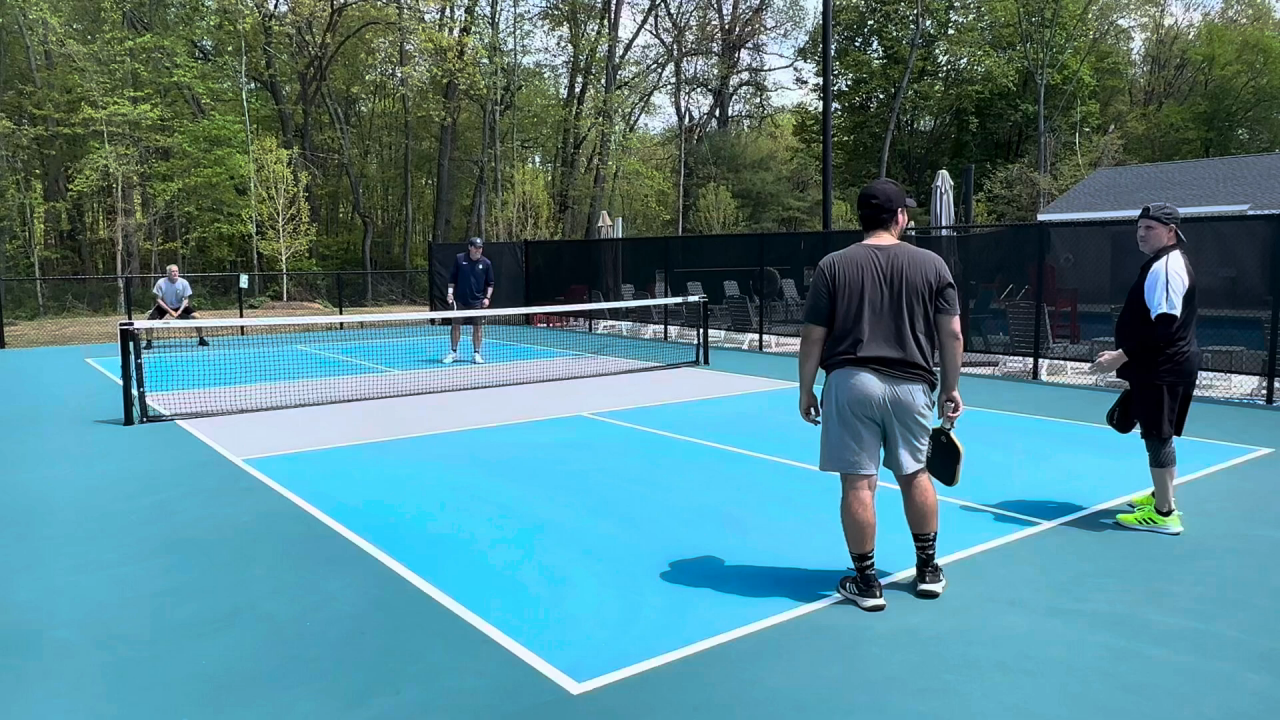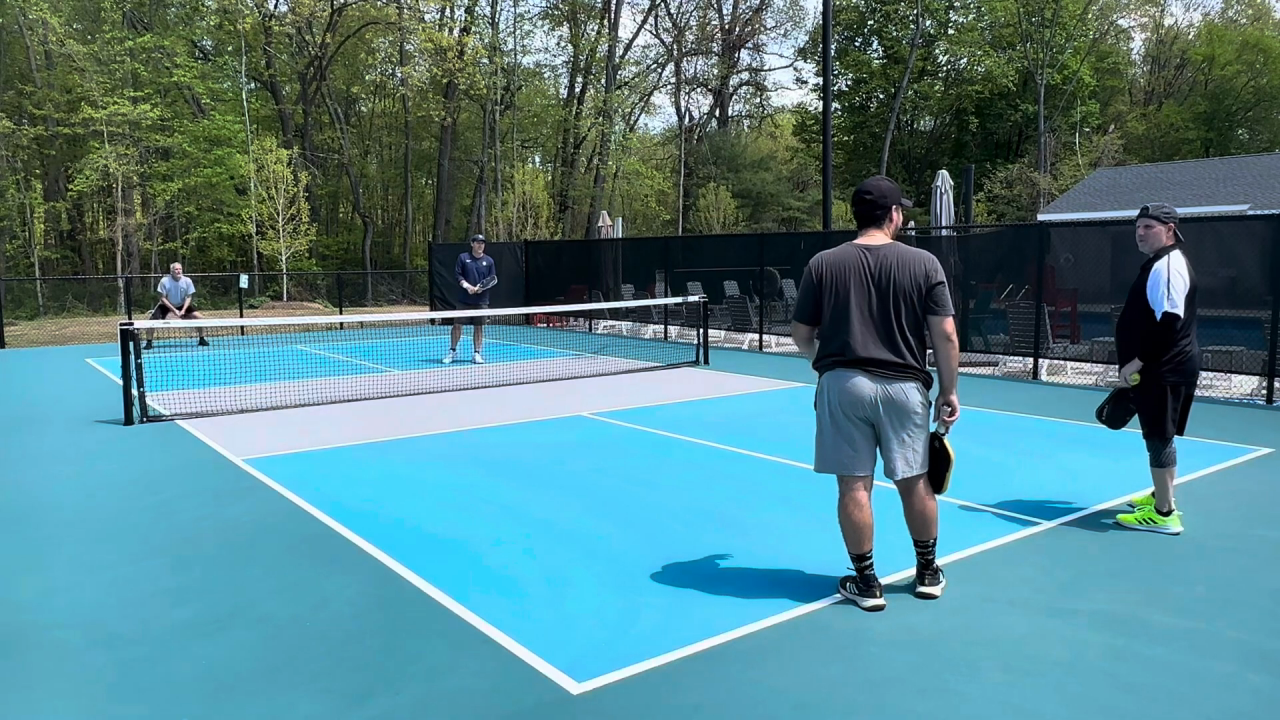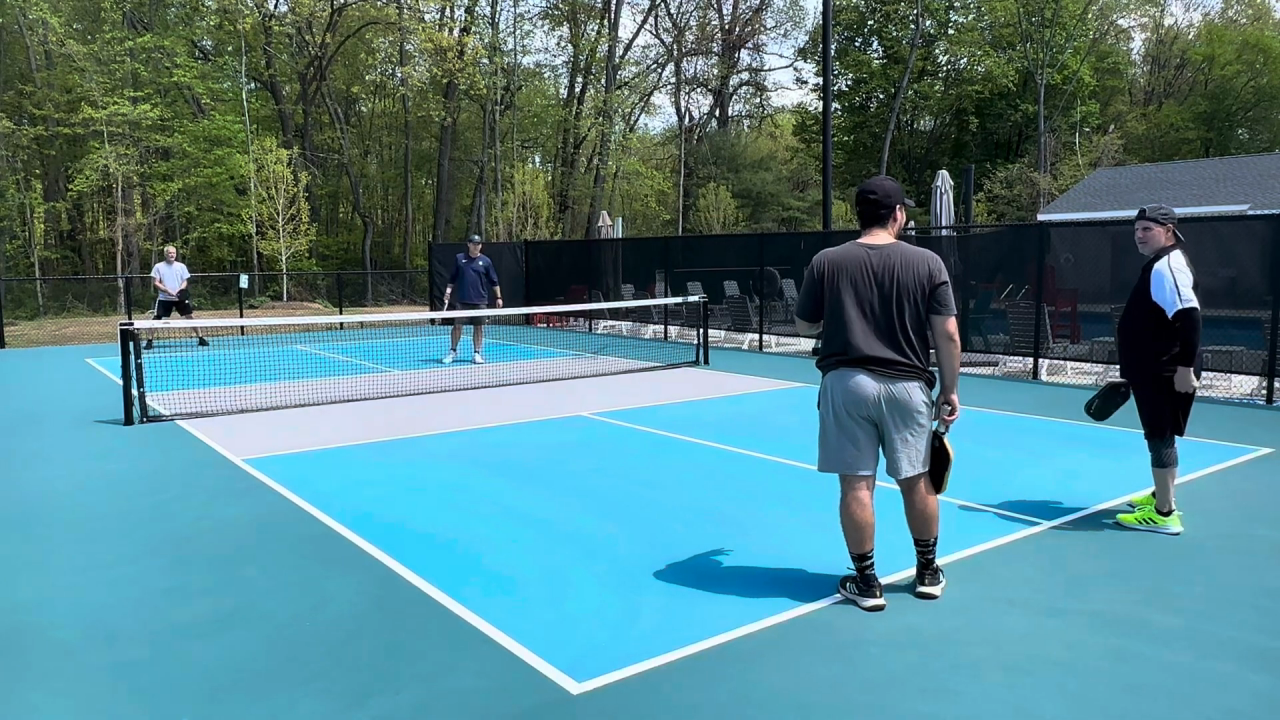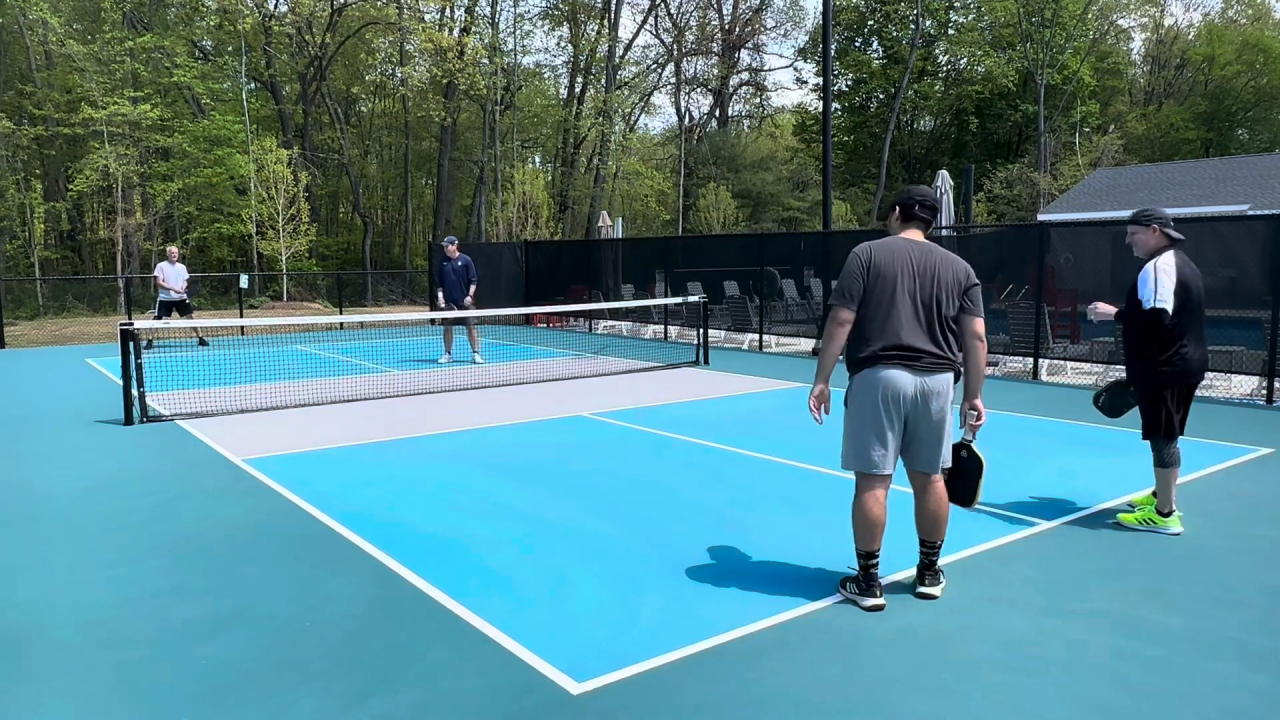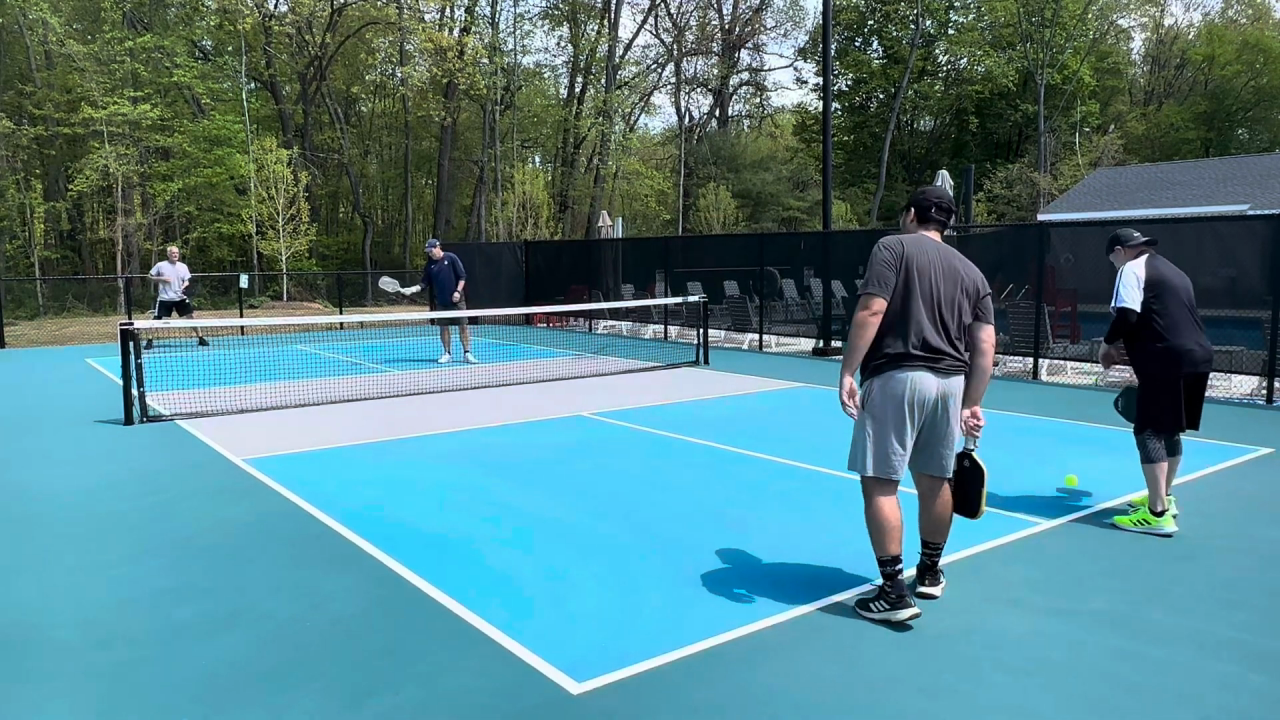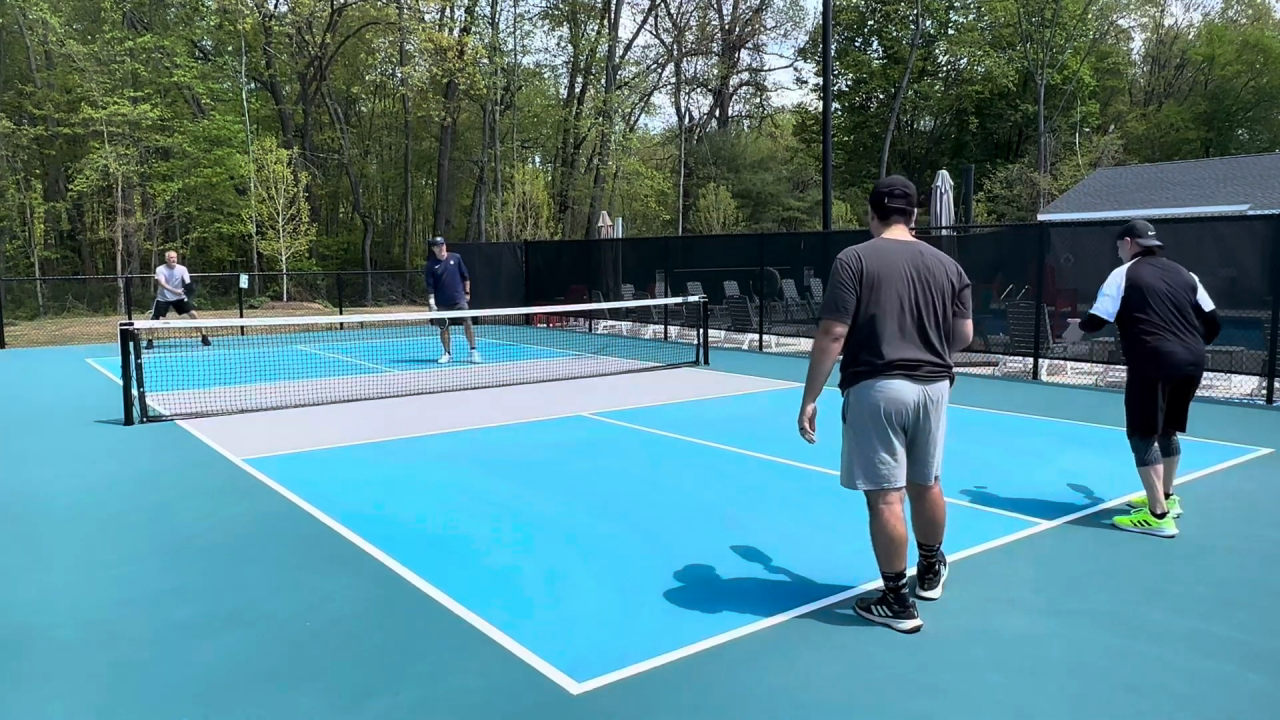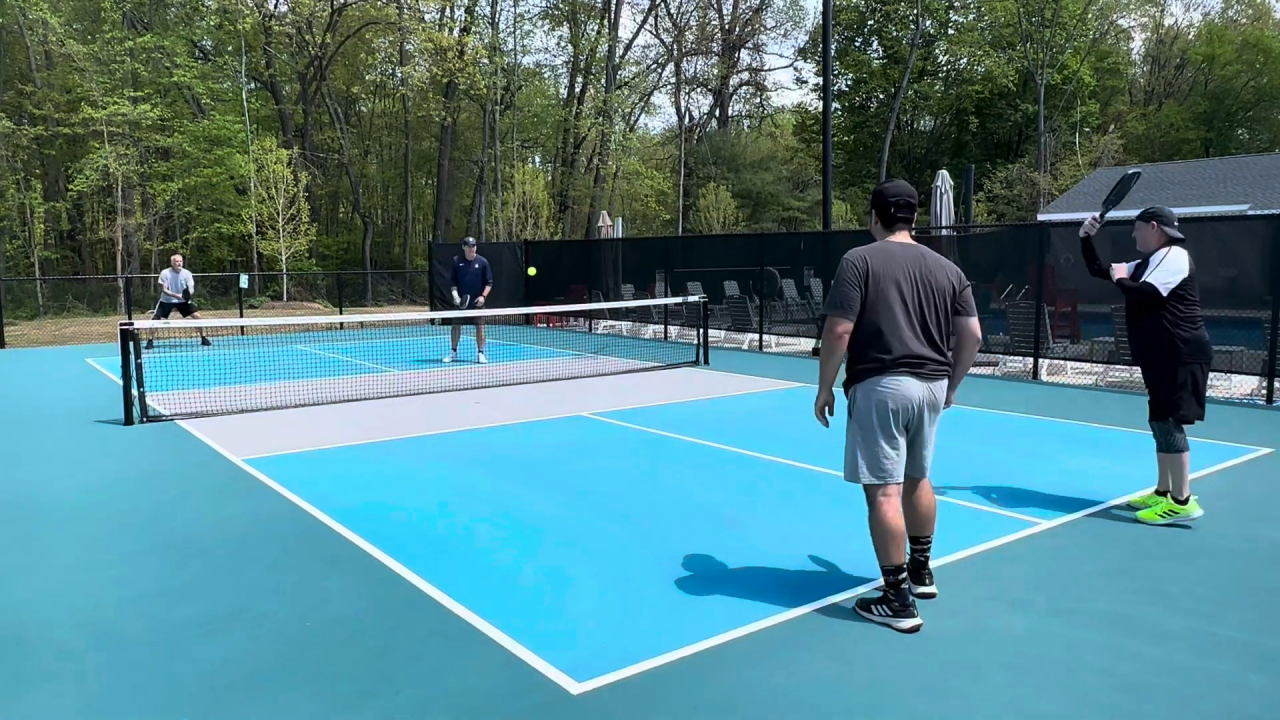
dt=0.7s
person 1, frame 1
left shoulder: (834, 266)
right shoulder: (931, 264)
left elbow: (813, 338)
right elbow: (952, 335)
left wrist: (806, 390)
right wrist: (949, 386)
left hip: (852, 383)
right hip: (911, 386)
left knee: (858, 483)
right knee: (914, 475)
left ankle: (865, 582)
right ankle: (927, 570)
person 1, frame 2
left shoulder: (823, 264)
right shoulder: (923, 263)
left elbow: (801, 335)
right elbow: (945, 336)
left wrist: (820, 355)
right wrist: (949, 391)
left hip: (844, 384)
right hip: (903, 387)
left knee: (854, 485)
right knee: (915, 481)
left ankle: (865, 583)
right ankle: (928, 573)
person 1, frame 3
left shoulder: (826, 262)
right shoulder: (927, 263)
left elbow: (804, 325)
right elbow: (948, 335)
right wrist: (949, 390)
left hip: (847, 383)
right hip: (907, 385)
left knee: (856, 484)
right knee: (916, 480)
left ankle: (866, 582)
right ankle: (927, 573)
person 1, frame 4
left shoulder: (867, 254)
right shoulder: (958, 267)
left elbow: (841, 321)
right elbow: (976, 337)
left wrist: (821, 380)
right wrist: (973, 394)
left hip: (878, 378)
right hip: (935, 381)
left knee: (872, 482)
right knee: (930, 479)
left ankle: (868, 581)
right ankle: (928, 573)
person 1, frame 5
left shoulder: (893, 247)
right shoulder: (970, 272)
left elbow: (870, 312)
right elbow: (984, 345)
left wrist: (847, 373)
right wrist: (971, 403)
left hip: (896, 379)
right hip: (948, 382)
left knee: (881, 485)
right knee: (936, 481)
left ankle: (894, 593)
right ankle: (930, 573)
person 1, frame 6
left shoulder: (854, 260)
right shoulder: (947, 265)
left elbow: (832, 335)
right elbow: (964, 335)
left wrist: (809, 399)
left hip: (876, 390)
right hip: (932, 387)
left knee: (885, 496)
right knee: (926, 485)
left ankle: (898, 602)
right ankle: (929, 572)
person 1, frame 7
left shoulder: (859, 261)
right shoulder: (945, 267)
left elbow: (838, 331)
right elbow: (971, 335)
left wrist: (825, 385)
right wrist: (951, 382)
left hip: (881, 386)
right hip: (931, 386)
left knee: (882, 491)
right knee: (917, 479)
left ankle: (898, 600)
right ankle: (921, 571)
person 2, frame 1
left shoulder: (1166, 266)
right shoulder: (1161, 264)
left elbow: (1163, 325)
left wrist: (1121, 355)
right wrist: (1127, 355)
left hip: (1163, 369)
right hip: (1161, 367)
left knee: (1157, 436)
right knee: (1159, 435)
left ankle: (1163, 514)
right ankle: (1161, 496)
person 2, frame 2
left shoulder: (1167, 266)
right shoulder: (1160, 263)
left elbow: (1170, 323)
left wrist: (1136, 361)
right wrist: (1139, 363)
left hip: (1164, 369)
right hip: (1160, 368)
left knee: (1159, 436)
right knee: (1160, 435)
left ankle: (1164, 513)
right ankle: (1161, 496)
person 2, frame 3
left shoulder: (1168, 266)
right shoulder: (1160, 264)
left elbow: (1189, 319)
left wrist: (1185, 368)
right wrist: (1157, 369)
left hip: (1164, 371)
right hip: (1155, 369)
left knee: (1160, 436)
right knee: (1160, 435)
left ankle: (1164, 514)
right ankle: (1161, 496)
person 2, frame 4
left shoulder: (1158, 266)
right shoulder: (1180, 263)
left elbow: (1156, 318)
left wrist: (1114, 313)
left hip: (1164, 368)
right hip: (1184, 363)
left knee: (1162, 436)
right knee: (1166, 434)
left ankle: (1164, 514)
right ankle: (1162, 496)
person 2, frame 5
left shoulder: (1133, 269)
right shoulder: (1173, 271)
left elbow: (1127, 315)
left wrist: (1108, 344)
left hip: (1166, 363)
right hip: (1195, 358)
left knee: (1149, 432)
right knee: (1169, 432)
left ankle: (1158, 514)
right ankle: (1161, 497)
person 2, frame 6
left shoulder: (1123, 275)
right shoulder: (1184, 274)
left elbow: (1098, 319)
right elbow: (1212, 322)
left wrist: (1078, 328)
right wrist: (1189, 345)
left hip: (1153, 365)
right hip: (1190, 363)
left knee: (1142, 434)
right knee: (1165, 430)
left ankle: (1158, 515)
right ankle: (1166, 498)
person 2, frame 7
left shoulder: (1172, 256)
right shoulder: (1147, 263)
left elbow: (1145, 294)
right elbow: (1100, 272)
left wrist: (1122, 277)
right wrist: (1086, 240)
left hip: (1180, 355)
right hip: (1162, 357)
left knee: (1168, 420)
right knee: (1162, 422)
left ankle: (1183, 501)
right ankle: (1164, 493)
